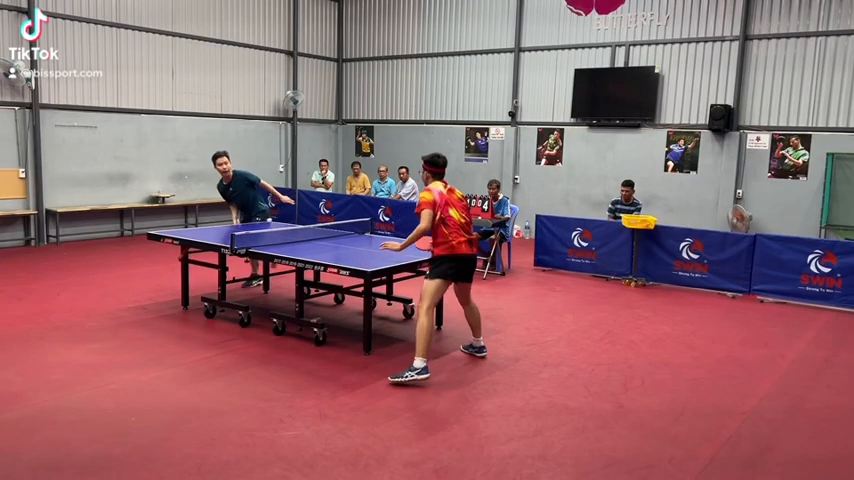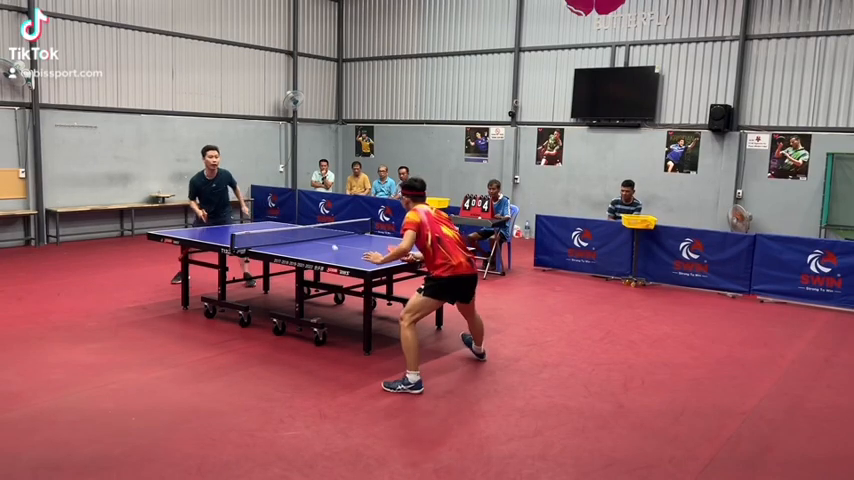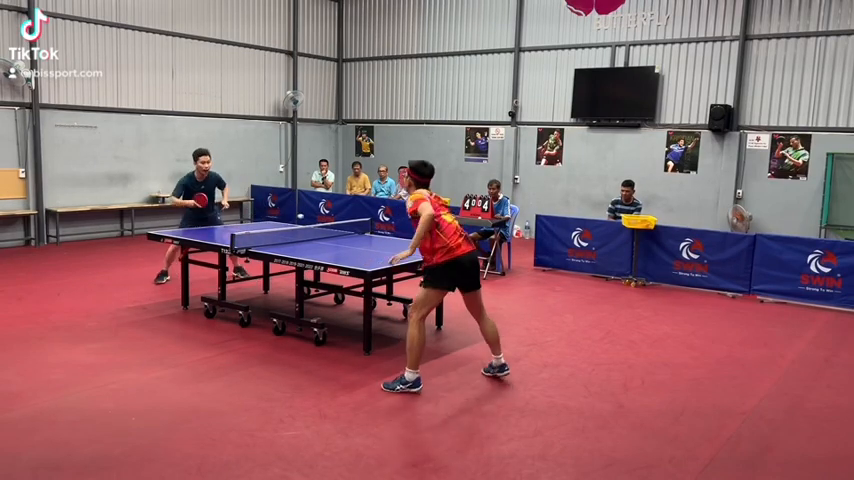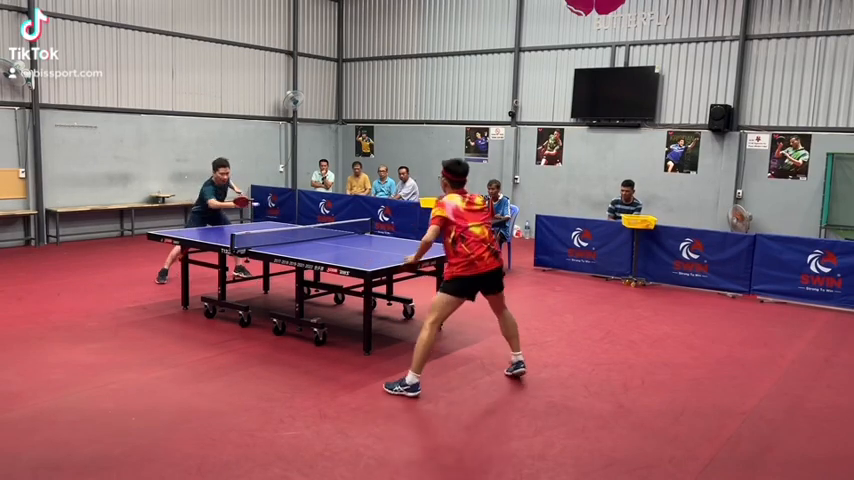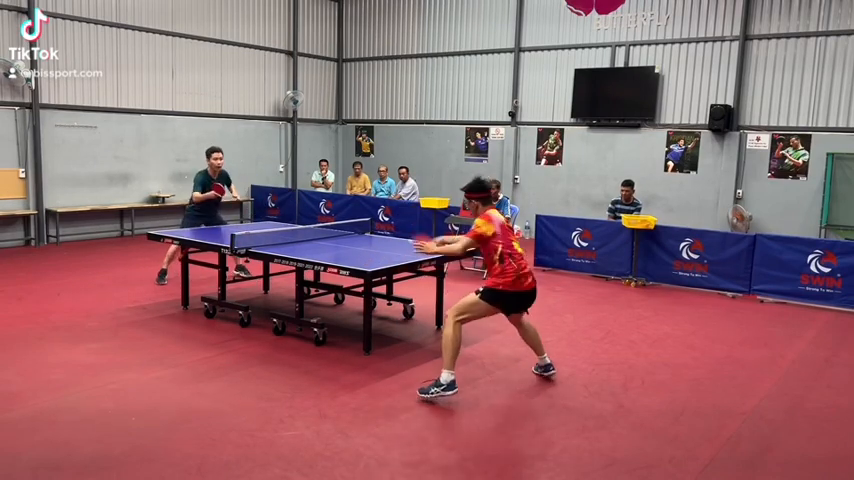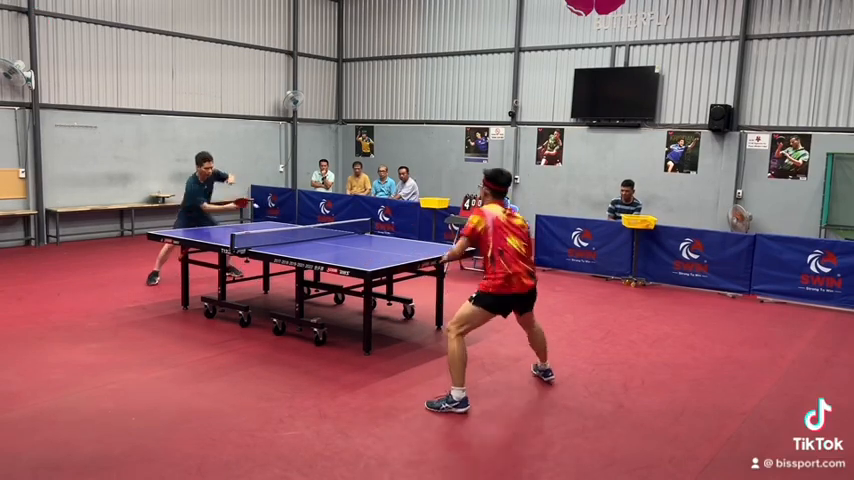
dt=0.3s
person 1, frame 1
left shoulder: (428, 194)
right shoulder: (457, 194)
left elbow: (424, 226)
left wrist: (400, 246)
left hip: (448, 255)
right hip: (468, 252)
left knee: (425, 308)
right knee: (465, 300)
left ankle: (419, 366)
right ankle: (478, 345)
person 1, frame 2
left shoulder: (414, 215)
right shoulder: (439, 215)
left elbow: (404, 246)
left wrist: (383, 259)
right wrist: (418, 257)
left hip: (446, 275)
right hip: (468, 271)
left knee: (407, 319)
right knee: (469, 313)
left ankle: (413, 379)
right ankle: (479, 349)
person 1, frame 3
left shoulder: (416, 197)
right shoulder: (433, 196)
left elbow: (429, 214)
left wrist: (409, 250)
left hip: (445, 261)
right hip: (468, 255)
left knee: (416, 316)
right knee: (480, 314)
left ankle: (411, 378)
right ankle: (499, 363)
person 1, frame 4
left shoulder: (445, 204)
right shoulder: (480, 201)
left elbow: (428, 239)
left wrist: (415, 258)
left hip: (464, 271)
right hip: (492, 266)
left knee: (431, 321)
right knee: (501, 310)
left ankle: (412, 381)
right ankle: (517, 361)
person 1, frame 5
left shoulder: (486, 219)
right shoulder: (500, 218)
left elbow: (460, 248)
right elbow: (466, 240)
left wrist: (435, 249)
right wrist: (440, 241)
left hip: (505, 285)
right hip: (526, 285)
left knee: (453, 317)
right knee: (518, 321)
left ankle: (446, 381)
right ankle: (544, 363)
person 1, frame 6
left shoulder: (482, 215)
right shoulder: (521, 219)
left elbow: (457, 251)
left wrist: (447, 257)
left hip: (498, 286)
right hip: (527, 286)
left knee: (454, 331)
right knee: (529, 323)
left ankle: (458, 397)
right ankle: (544, 368)
person 2, frame 1
left shoulder: (242, 176)
right shoulder: (221, 187)
left elbow: (263, 184)
right elbow: (233, 204)
left wrist: (280, 197)
right wrist: (235, 218)
left hip: (260, 213)
right hip: (247, 216)
left ankle: (256, 276)
person 2, frame 2
left shoulder: (225, 175)
right shoulder: (196, 180)
left elbow: (235, 187)
right elbow: (191, 201)
left wrist: (243, 205)
right wrist: (198, 210)
left hip: (224, 216)
right hip: (205, 217)
left ankle: (247, 275)
person 2, frame 3
left shoulder: (214, 177)
right shoulder: (186, 180)
left elbow: (225, 187)
right elbow: (174, 200)
left wrist: (225, 200)
right wrist: (188, 202)
left hip: (210, 215)
right hip: (191, 216)
right knee: (176, 244)
left ankle: (237, 268)
right ankle: (164, 272)
person 2, frame 4
left shoulder: (225, 180)
right shoulder: (208, 188)
right elbow: (212, 204)
left wrist: (235, 189)
right wrist: (229, 204)
left hip: (216, 214)
right hip: (199, 215)
left ankle: (238, 267)
right ankle: (164, 271)
person 2, frame 5
left shoulder: (224, 174)
right shoulder: (200, 177)
left elbow: (230, 184)
right elbow: (196, 197)
left wrist: (234, 192)
right wrist: (208, 195)
left hip: (212, 213)
right hip: (194, 213)
left ankle: (239, 267)
right ankle: (163, 271)
person 2, frame 6
left shoulder: (212, 173)
right shoulder: (192, 185)
left elbow: (228, 176)
right elbow: (206, 208)
left wrist: (230, 179)
right wrist: (226, 207)
left hip: (203, 218)
right hip: (186, 217)
right knee: (171, 243)
left ankle: (228, 267)
right ankle: (155, 273)
